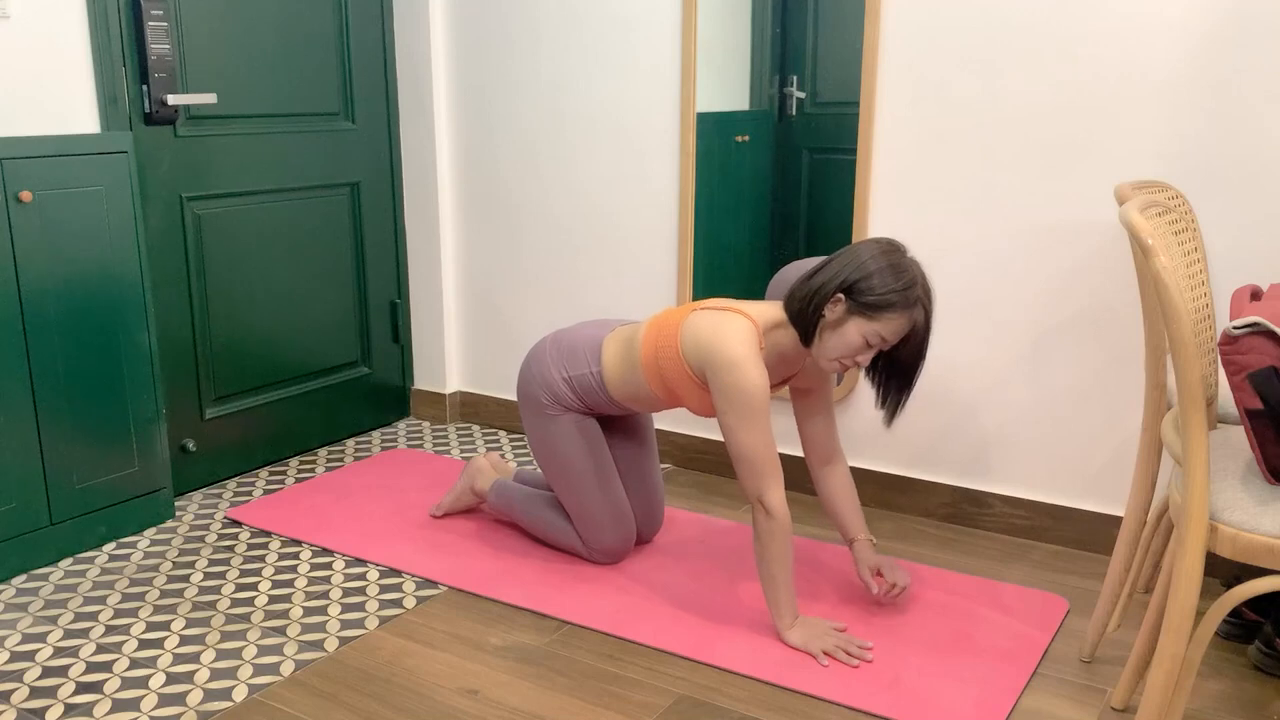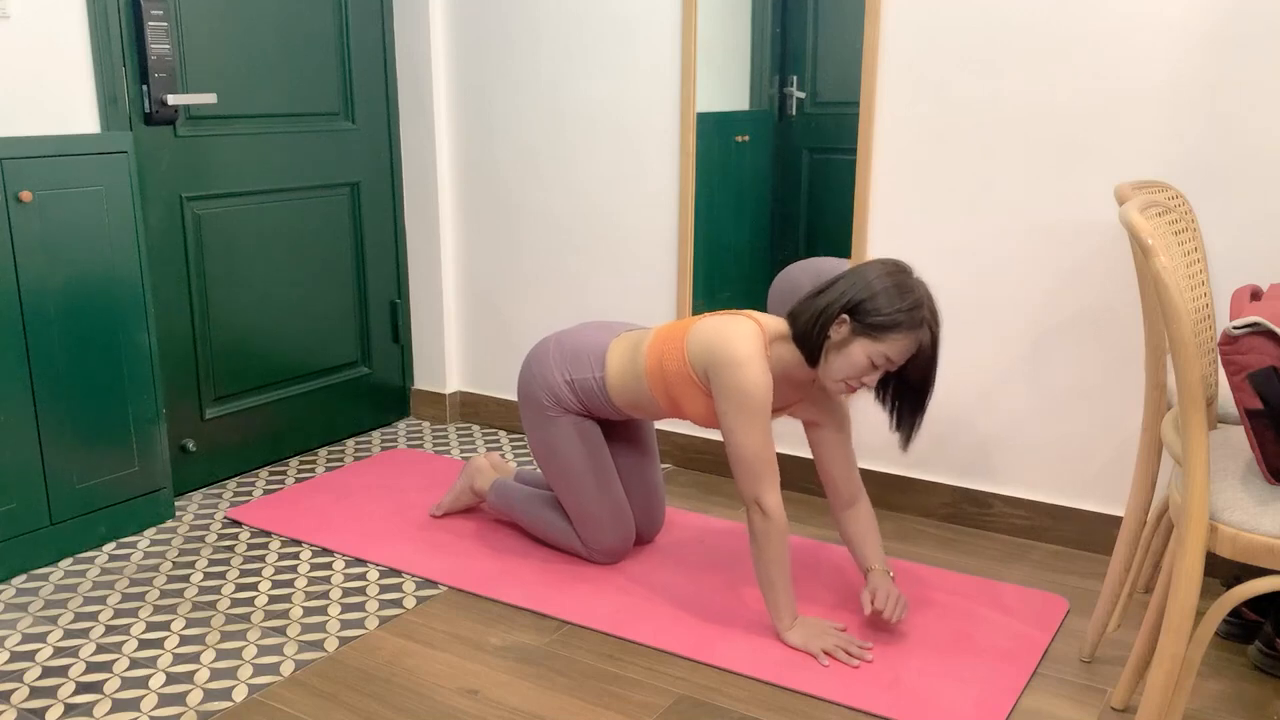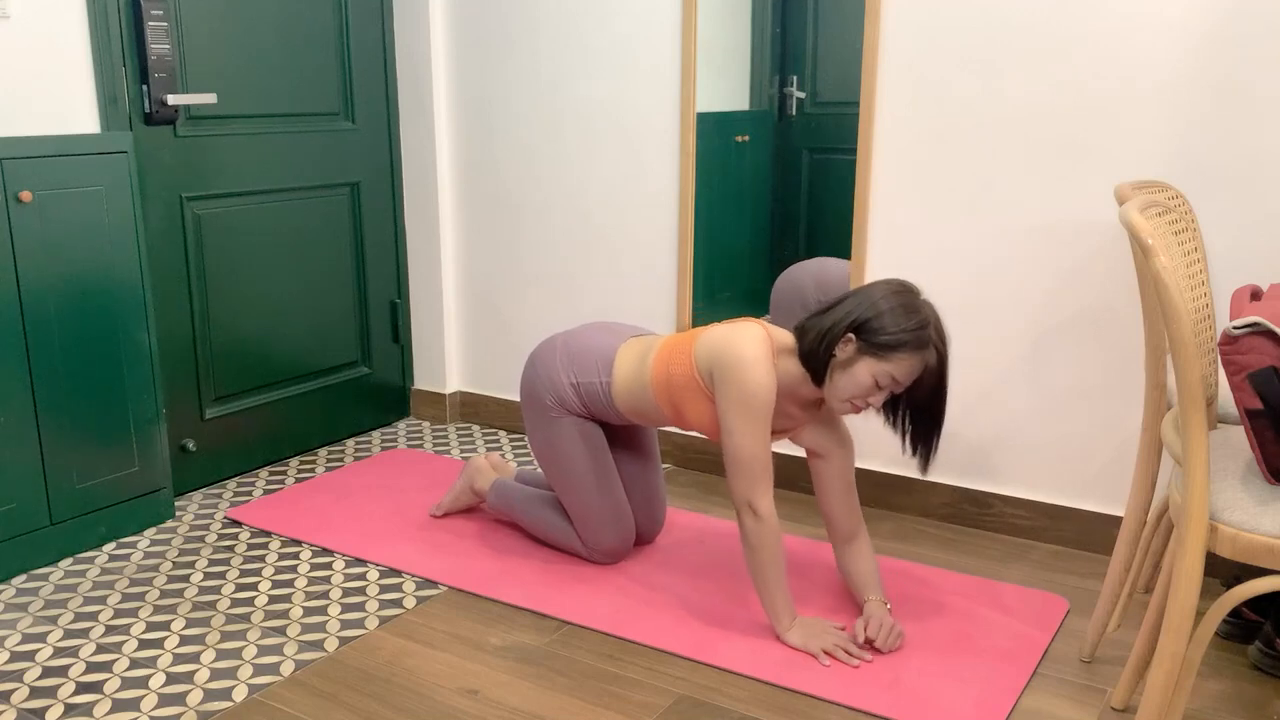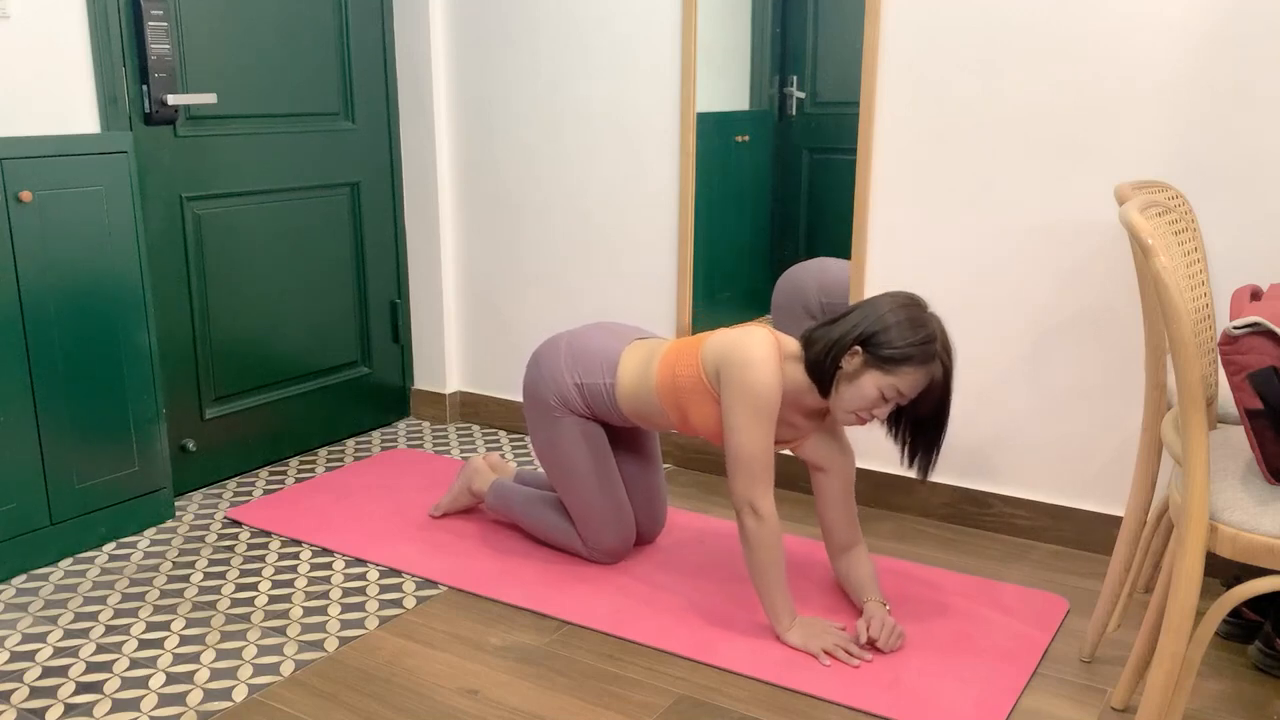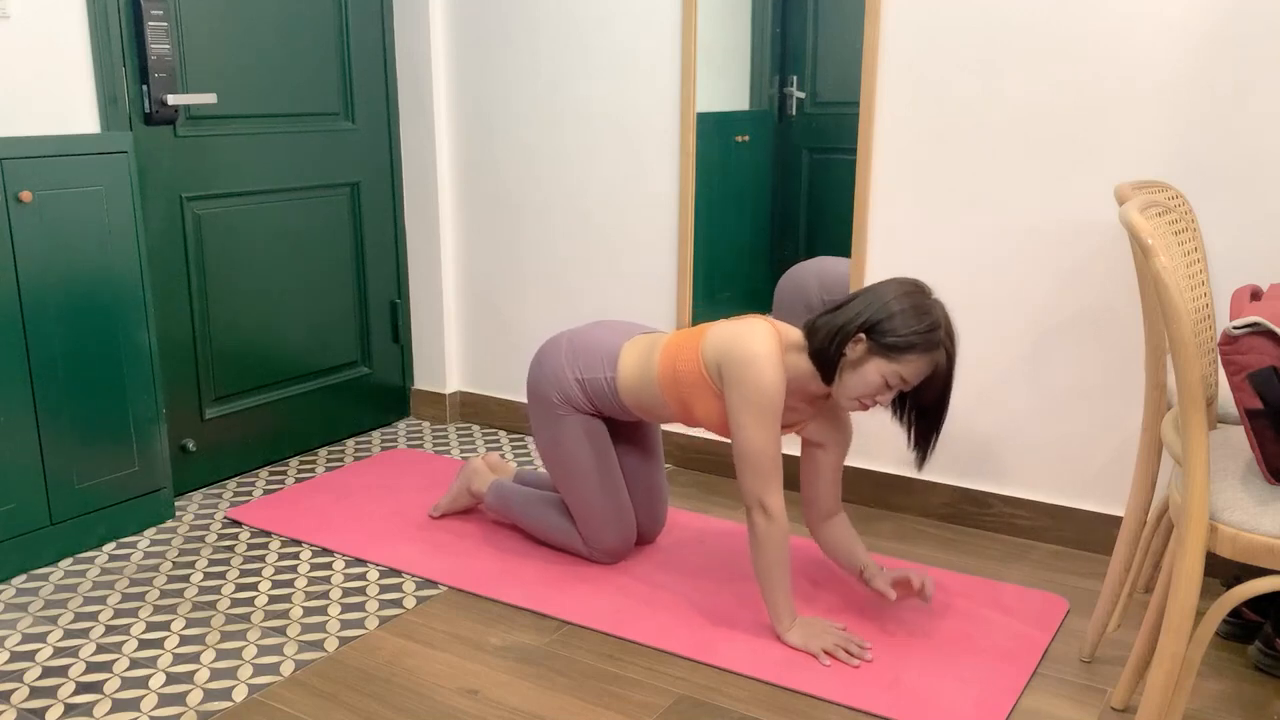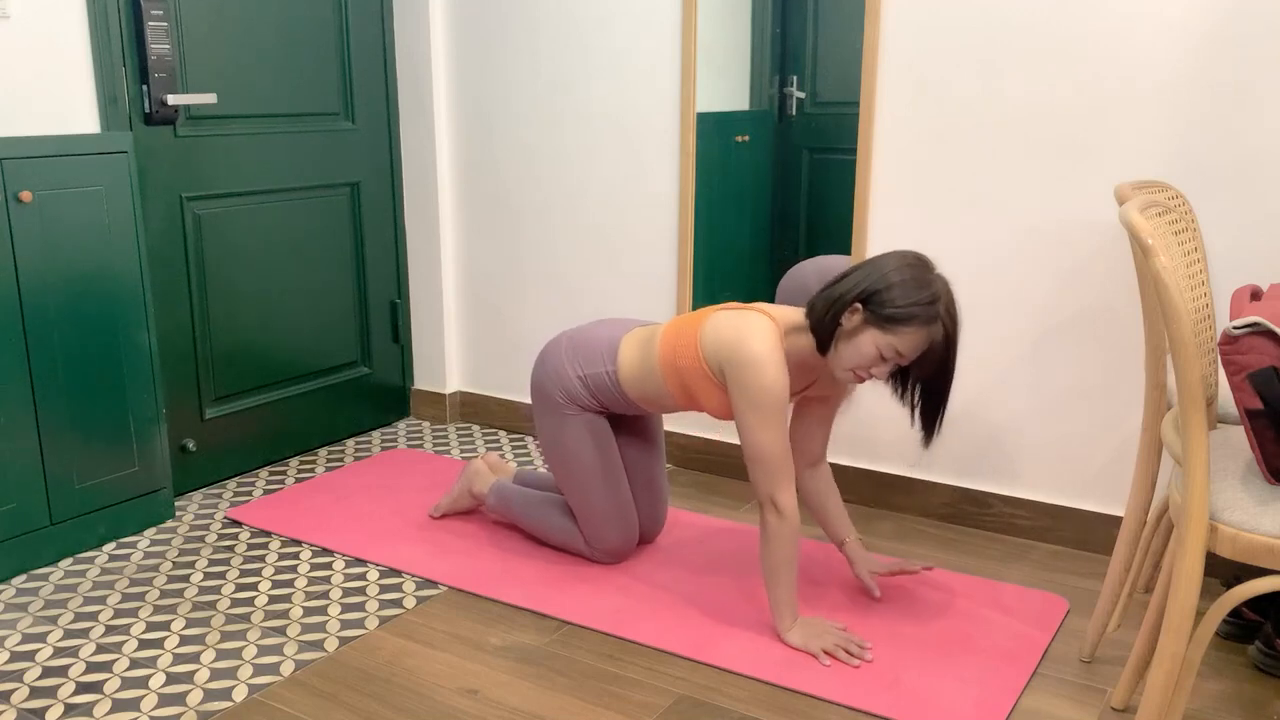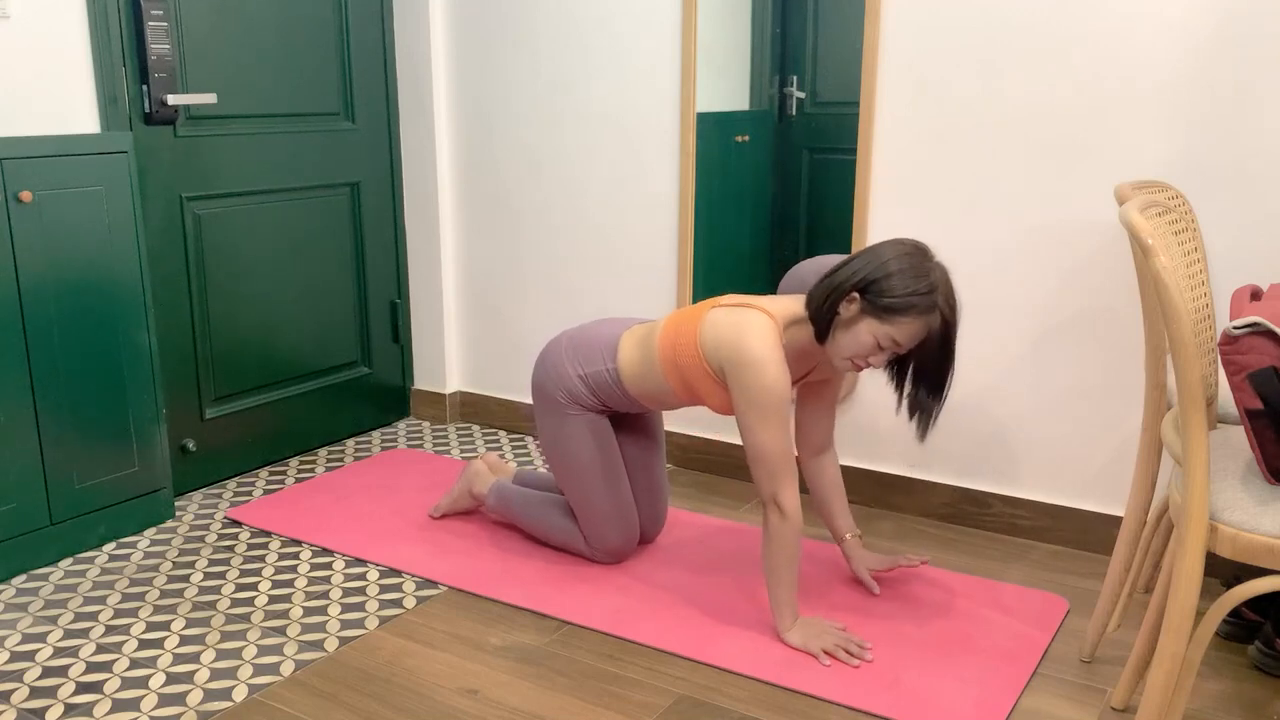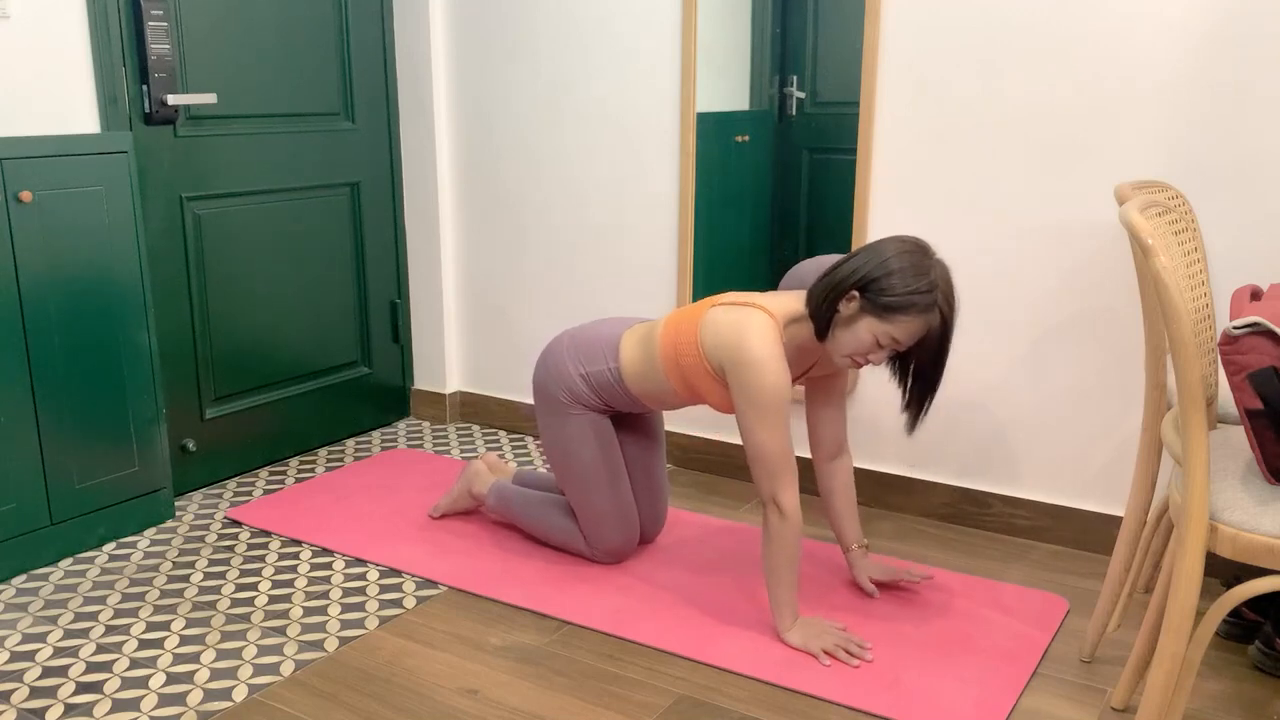
dt=0.4s
person 1, frame 1
left shoulder: (811, 350)
right shoulder: (736, 349)
left elbow: (826, 460)
right elbow: (767, 500)
left wrist: (862, 546)
right wrist: (789, 623)
left hip: (612, 382)
right hip: (557, 383)
left knee: (644, 529)
right knee: (608, 543)
left ankle: (508, 473)
right ankle: (486, 483)
person 1, frame 2
left shoulder: (818, 392)
right shoulder: (744, 356)
left elbow: (849, 501)
right elbow: (763, 504)
left wrist: (878, 573)
right wrist: (788, 623)
left hip: (610, 370)
right hip: (558, 382)
left knee: (645, 529)
right knee: (608, 544)
left ankle: (507, 473)
right ankle: (485, 482)
person 1, frame 3
left shoulder: (821, 425)
right shoulder: (749, 361)
left elbow: (849, 536)
right elbow: (755, 508)
left wrist: (874, 603)
right wrist: (788, 624)
left hip: (614, 369)
right hip: (561, 382)
left knee: (645, 530)
right knee: (607, 543)
left ankle: (507, 473)
right ankle: (485, 483)
person 1, frame 4
left shoulder: (824, 439)
right shoulder: (757, 364)
left elbow: (846, 548)
right elbow: (754, 509)
left wrist: (874, 604)
right wrist: (788, 624)
left hip: (617, 365)
right hip: (565, 380)
left knee: (646, 530)
right knee: (608, 544)
left ankle: (503, 473)
right ankle: (484, 484)
person 1, frame 5
left shoulder: (828, 417)
right shoulder: (759, 360)
left elbow: (826, 518)
right elbow: (764, 507)
left wrist: (872, 572)
right wrist: (788, 624)
left hip: (619, 370)
right hip: (568, 380)
left knee: (646, 530)
right knee: (609, 543)
left ankle: (504, 473)
right ankle: (482, 485)
person 1, frame 6
left shoulder: (830, 368)
right shoulder: (760, 354)
left elbow: (808, 467)
right elbow: (777, 502)
left wrist: (854, 551)
right wrist: (789, 624)
left hip: (622, 373)
right hip: (571, 378)
left knee: (646, 529)
right knee: (611, 544)
left ankle: (503, 473)
right ankle: (483, 486)
person 1, frame 7
left shoulder: (828, 342)
right shoulder: (758, 350)
left elbow: (817, 452)
right elbow: (780, 501)
left wrist: (852, 546)
right wrist: (789, 623)
left hip: (624, 376)
right hip: (572, 380)
left knee: (647, 528)
right knee: (612, 543)
left ankle: (504, 473)
right ankle: (484, 487)
person 1, frame 8
left shoulder: (829, 337)
right shoulder: (759, 348)
left elbow: (832, 456)
right elbow: (779, 501)
left wrist: (858, 555)
right wrist: (789, 622)
left hip: (625, 377)
right hip: (574, 379)
left knee: (647, 528)
right knee: (612, 543)
left ankle: (504, 474)
right ankle: (484, 486)
